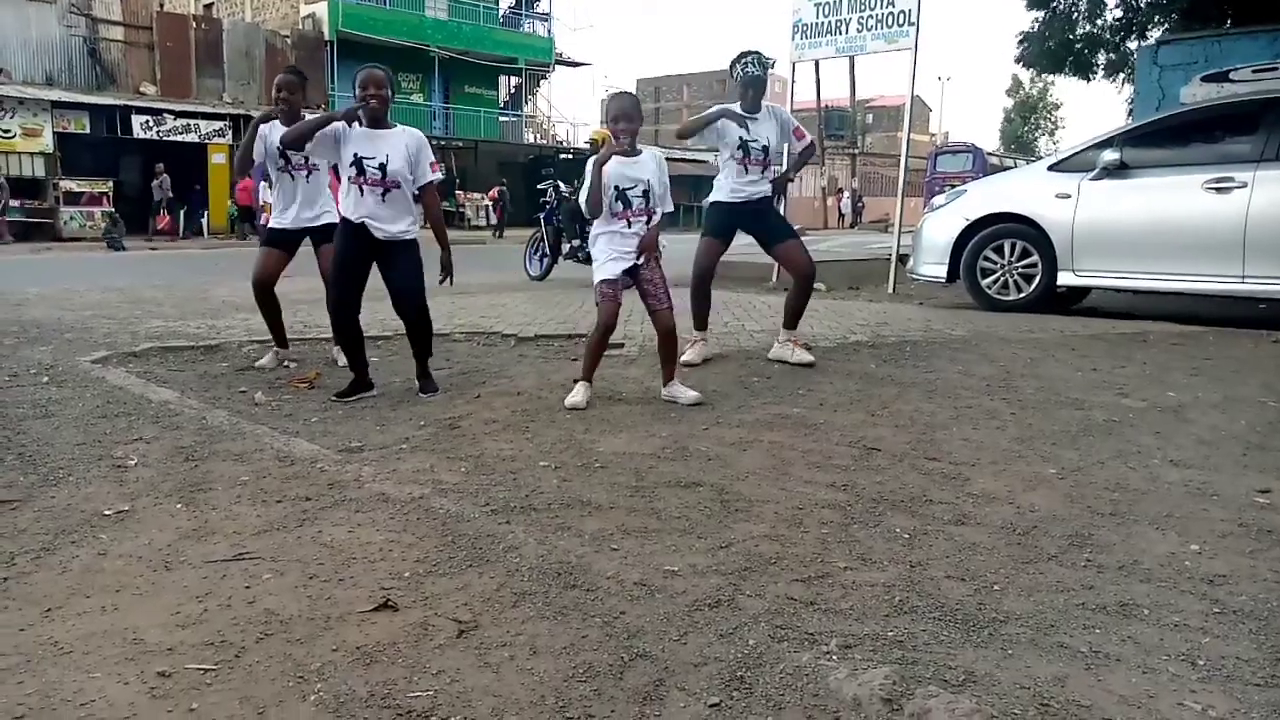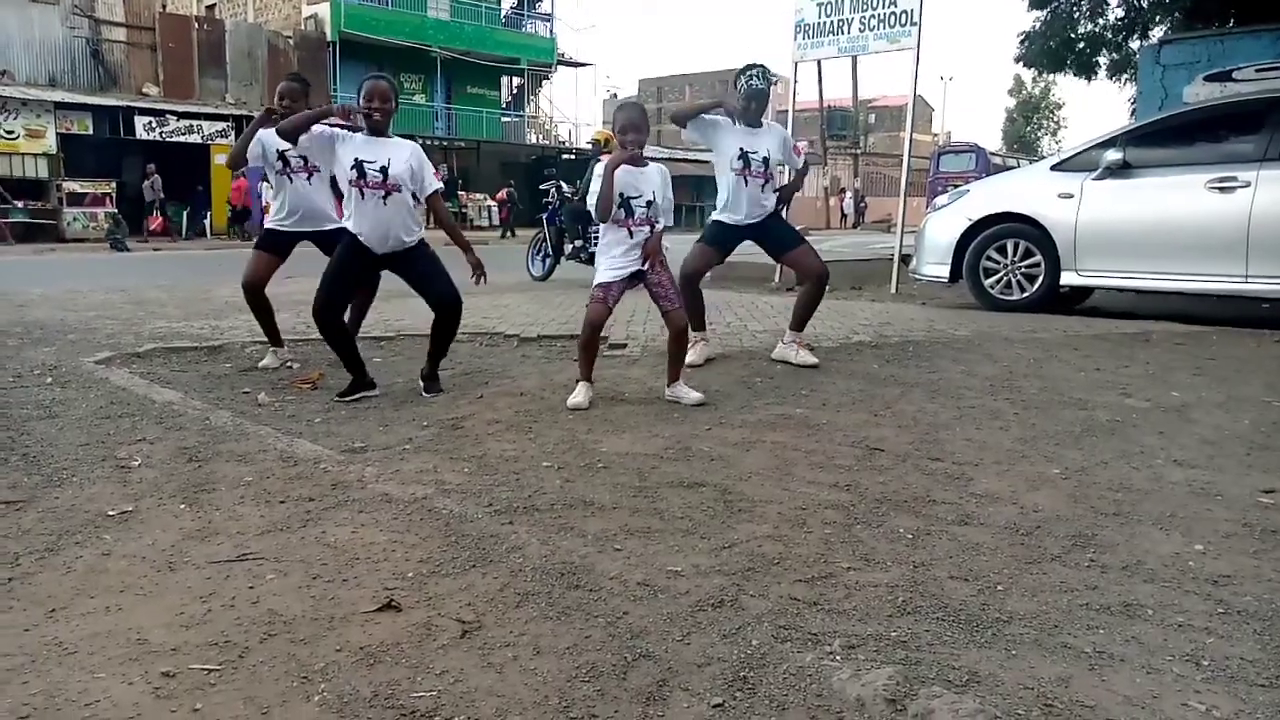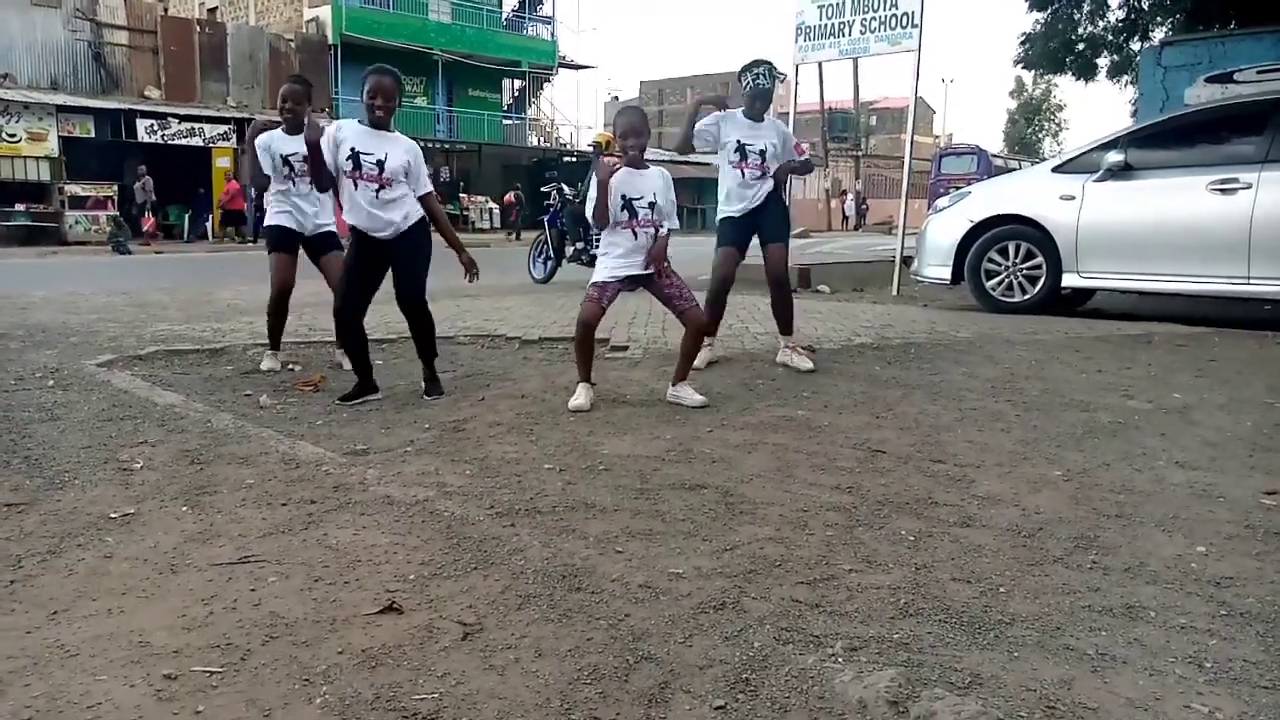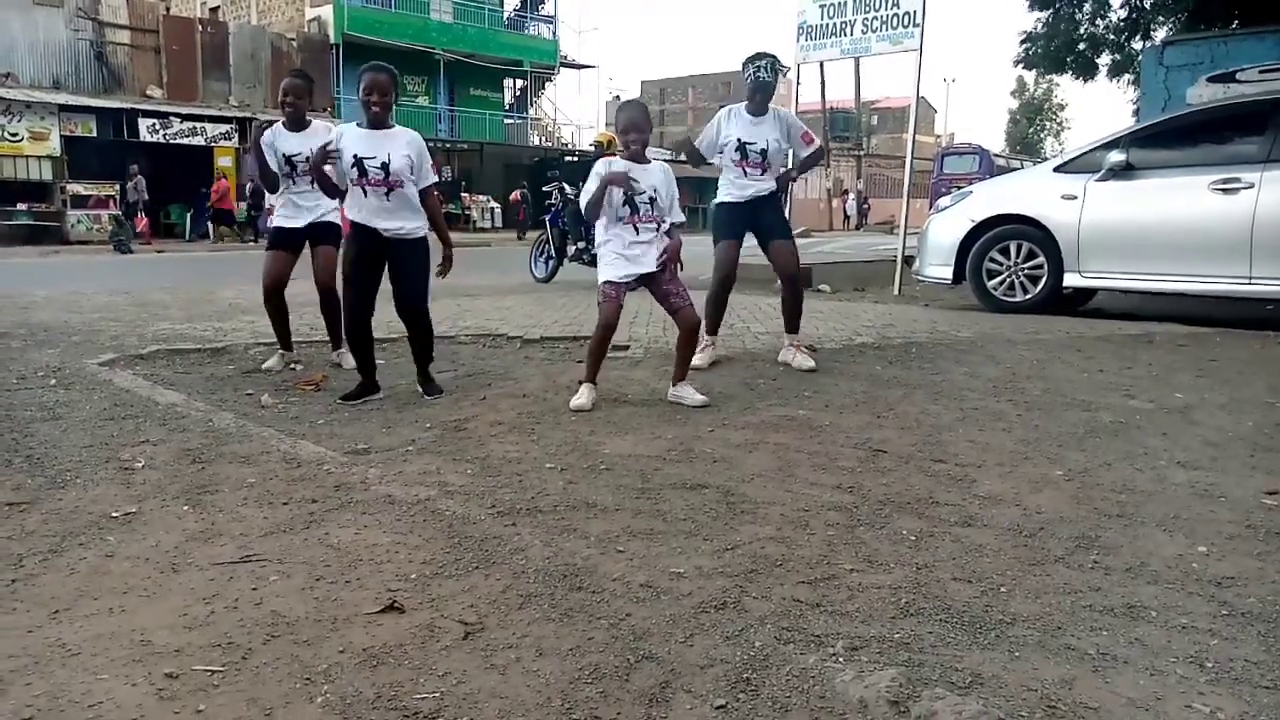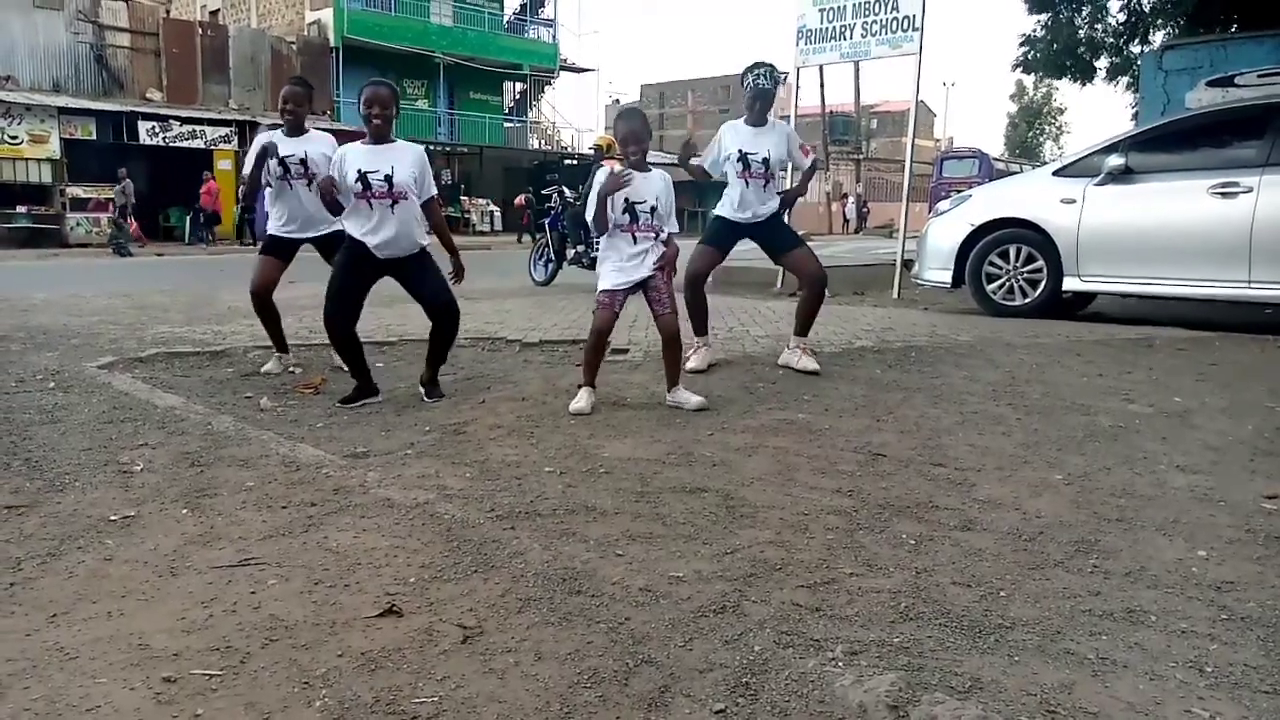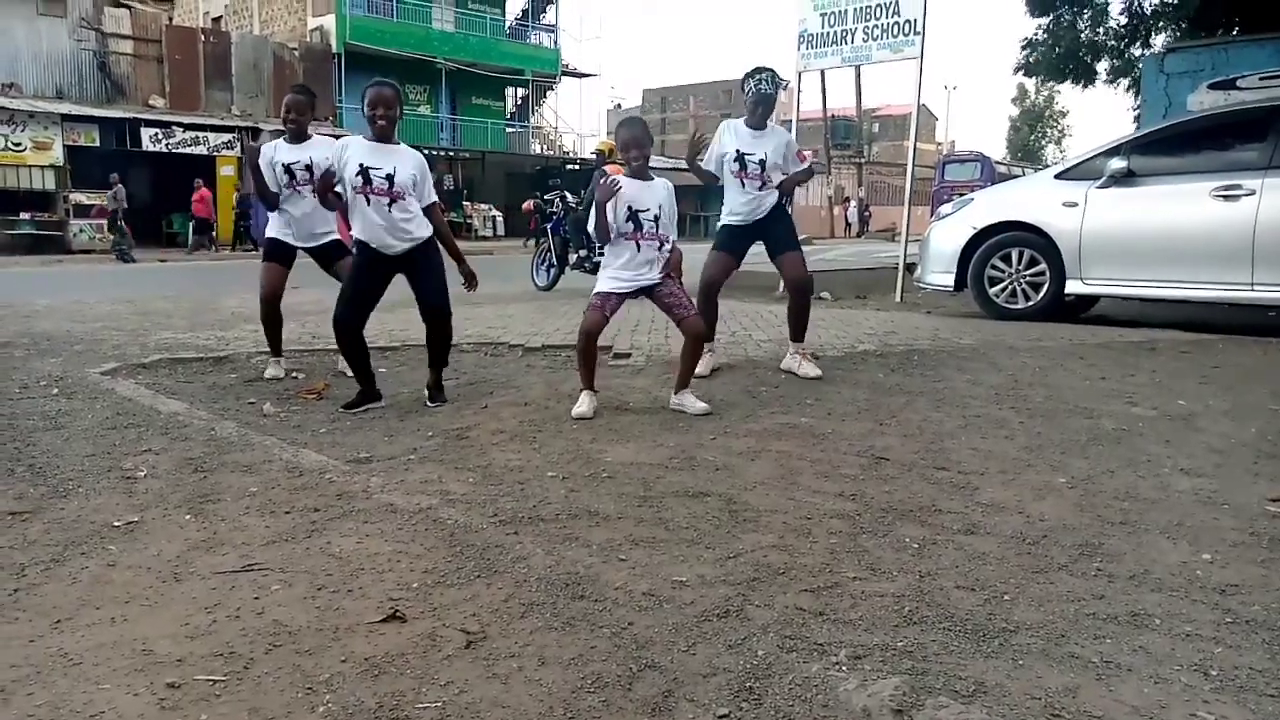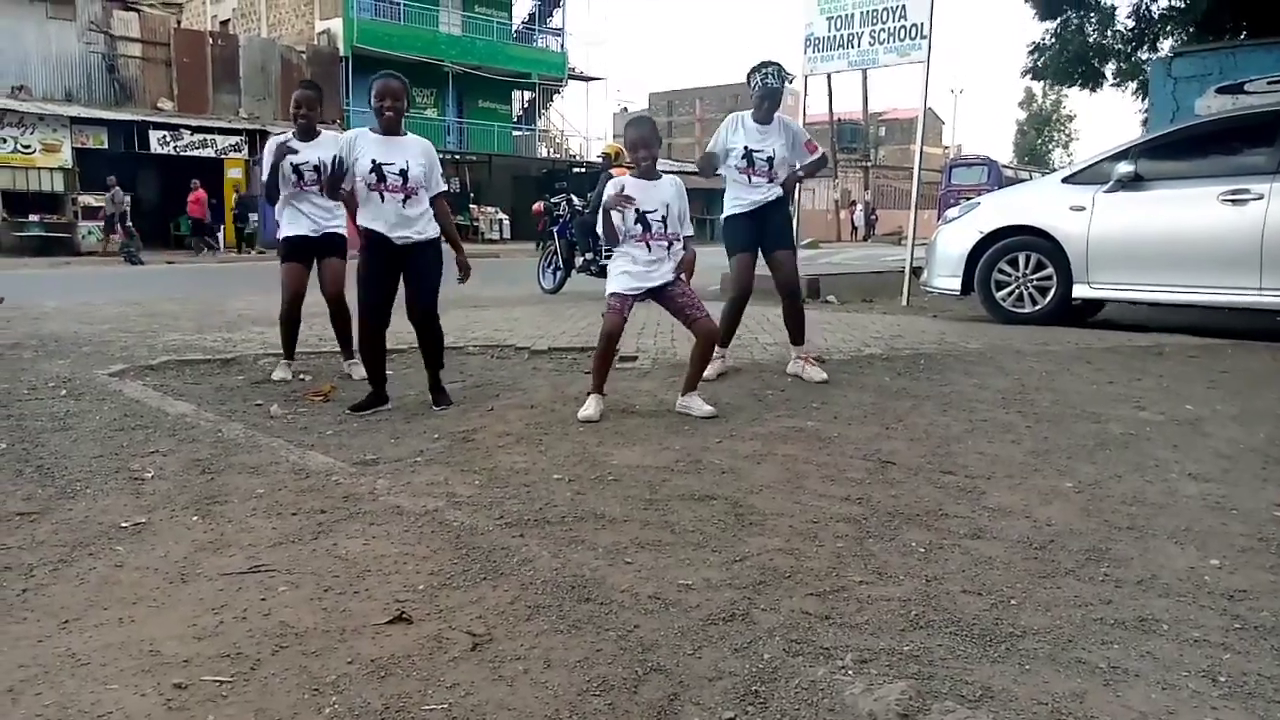
dt=0.2s
person 1, frame 1
left shoulder: (412, 138)
right shoulder: (342, 132)
left elbow: (429, 196)
right elbow: (287, 142)
left wrist: (445, 249)
right wrist: (332, 116)
left hip: (400, 238)
right hip: (355, 233)
left knee: (411, 304)
right knee: (341, 309)
left ankle: (423, 371)
right ankle: (361, 378)
person 1, frame 2
left shoulder: (410, 150)
right shoulder: (340, 140)
left elbow: (436, 204)
right elbow: (283, 130)
left wrist: (468, 250)
right wrist: (328, 111)
left hip: (409, 245)
right hip: (359, 243)
left knee: (449, 303)
right knee: (324, 310)
left ankle: (430, 371)
right ankle: (361, 378)
person 1, frame 3
left shoulder: (408, 147)
right shoulder: (340, 131)
left elbow: (429, 201)
left wrist: (460, 249)
right wrist: (314, 154)
left hip: (409, 234)
right hip: (364, 238)
left knee: (412, 303)
right knee: (346, 312)
left ankle: (430, 373)
right ankle: (366, 381)
person 1, frame 4
left shoulder: (411, 140)
right shoulder: (342, 136)
left elbow: (428, 195)
right elbow: (337, 192)
left wrist: (446, 243)
right wrist: (316, 170)
left hip: (409, 237)
right hip: (363, 236)
left knee: (413, 307)
right knee: (355, 313)
left ankle: (425, 374)
right ankle: (368, 381)
person 1, frame 5
left shoulder: (414, 154)
right shoulder: (346, 154)
left elbow: (431, 208)
right elbow: (339, 208)
left wrist: (454, 254)
right wrist: (325, 193)
left hip: (411, 252)
right hip: (360, 249)
left knee: (447, 312)
right knee: (336, 319)
left ankle: (430, 377)
right ankle: (365, 384)
person 1, frame 6
left shoulder: (414, 158)
right shoulder: (345, 148)
left elbow: (432, 212)
right elbow: (334, 205)
left wrist: (460, 260)
right wrist: (323, 189)
left hip: (419, 248)
right hip: (371, 251)
left knee: (438, 315)
right knee: (344, 322)
left ankle: (435, 381)
right ankle: (369, 389)
person 1, frame 7
left shoulder: (423, 147)
right shoulder: (353, 140)
left elbow: (438, 201)
right elbow: (339, 191)
left wrist: (459, 250)
right wrist: (339, 194)
left hip: (423, 243)
right hip: (377, 244)
left knee: (424, 314)
right knee: (371, 320)
left ankle: (436, 384)
right ankle: (378, 391)
person 2, frame 1
left shoulder: (778, 115)
right shoulder: (725, 115)
left elbow: (808, 146)
right elbow: (682, 133)
left wrist: (789, 173)
right wrist: (722, 114)
left hip: (762, 203)
right hip: (725, 202)
left knee: (805, 271)
right knee: (702, 270)
left ankle: (786, 341)
right ankle: (699, 339)
person 2, frame 2
left shoulder: (777, 133)
right shoulder: (719, 126)
left elbow: (802, 165)
right elbow: (676, 117)
left wrist: (793, 185)
right wrist: (718, 103)
left hip: (768, 218)
right hip: (728, 219)
left knee: (818, 273)
right knee: (688, 273)
left ankle: (790, 342)
right ankle: (700, 341)
person 2, frame 3
left shoulder: (778, 129)
right shoulder: (723, 121)
left elbow: (806, 164)
right elbow: (683, 147)
left wrist: (788, 167)
right wrist: (700, 104)
left hip: (769, 205)
right hip: (732, 212)
left knee: (778, 277)
right knee: (722, 279)
left ankle: (788, 346)
right ankle: (706, 344)
person 2, frame 4
left shoulder: (784, 119)
right shoulder: (727, 116)
left elbow: (817, 152)
right elbow: (698, 159)
left wrist: (792, 173)
right wrist: (686, 148)
left hip: (767, 200)
right hip: (730, 202)
left knee: (791, 274)
right knee: (723, 274)
left ankle: (791, 344)
right ankle: (709, 342)
person 2, frame 5
left shoulder: (783, 132)
right shoulder: (728, 131)
left elbow: (810, 164)
right elbow: (707, 175)
left wrist: (799, 188)
right wrist: (685, 162)
left hip: (769, 217)
right hip: (729, 216)
left knee: (817, 278)
right knee: (693, 276)
left ankle: (796, 348)
right ankle: (702, 346)
person 2, frame 6
left shoulder: (781, 137)
right shoulder: (726, 130)
left elbow: (806, 170)
right elbow: (711, 177)
left wrist: (793, 179)
right wrist: (691, 161)
left hip: (772, 216)
right hip: (734, 220)
left knee: (799, 283)
right knee: (708, 284)
left ankle: (795, 353)
right ankle: (707, 351)
person 2, frame 7
left shoulder: (788, 128)
right shoulder: (733, 123)
left elbow: (820, 158)
right elbow: (710, 168)
left wrist: (798, 174)
right wrist: (703, 164)
left hip: (774, 209)
right hip: (738, 212)
left knee: (789, 285)
right knee: (741, 289)
left ankle: (799, 357)
right ankle: (718, 355)
person 3, frame 1
left shoulder: (655, 160)
right shoulder: (600, 162)
left elbow: (663, 209)
right elbow: (593, 211)
left wrist: (654, 232)
right wrist: (598, 164)
left hip: (645, 252)
right hip: (610, 254)
left knee: (666, 324)
right knee: (607, 320)
left ankle: (669, 384)
right ankle: (583, 383)
person 3, frame 2
left shoulder: (660, 172)
right shoulder: (605, 168)
left elbow: (665, 220)
right elbow: (602, 215)
left wrist: (656, 238)
right wrist: (610, 168)
left hip: (649, 257)
right hip: (614, 260)
left knee: (679, 322)
right knee: (593, 320)
left ankle: (674, 384)
right ankle: (584, 383)
person 3, frame 3
left shoulder: (661, 176)
right shoulder: (607, 172)
left elbow: (669, 224)
right elbow: (600, 223)
left wrist: (662, 243)
right wrist: (602, 181)
left hip: (652, 262)
right hip: (614, 262)
left knee: (698, 321)
right knee: (586, 318)
left ankle: (678, 385)
right ankle: (584, 385)
person 3, frame 4
left shoulder: (663, 171)
right shoulder: (606, 166)
left elbow: (673, 220)
right elbow: (589, 215)
left wrist: (675, 240)
right wrist: (606, 185)
left hip: (655, 259)
right hip: (617, 258)
left knee: (691, 321)
right knee: (607, 321)
left ankle: (678, 385)
right ankle: (588, 385)
person 3, frame 5
left shoulder: (663, 179)
right shoulder: (607, 176)
right elbow: (599, 228)
left wrist: (672, 247)
right wrist: (603, 194)
left hip: (653, 264)
right hip: (616, 266)
left knee: (671, 329)
right knee: (601, 326)
left ankle: (674, 390)
right ankle: (587, 388)
person 3, frame 6
left shoulder: (665, 188)
right shoulder: (611, 185)
right elbow: (602, 238)
left wrist: (675, 253)
right wrist: (600, 204)
left hip: (658, 272)
right hip: (617, 273)
left knee: (697, 329)
right knee: (589, 328)
left ankle: (681, 393)
right ankle: (587, 392)
person 3, frame 7
left shoulder: (674, 184)
right shoulder: (617, 186)
left elbow: (685, 232)
right elbow: (611, 241)
left wrist: (689, 251)
right wrist: (606, 209)
left hip: (668, 273)
right hip: (628, 272)
left knee: (710, 332)
right knee: (610, 330)
left ankle: (688, 395)
right ankle: (595, 395)
person 4, frame 1
right shoulder: (266, 130)
right elbow: (241, 170)
right wrist: (254, 127)
left hip: (322, 216)
right hip: (284, 219)
left knee: (334, 279)
right knee: (261, 281)
left ankle: (340, 344)
right ankle: (280, 347)
person 4, frame 2
right shoulder: (266, 137)
right elbow: (233, 164)
right wrist: (256, 125)
left hip: (326, 221)
right hip: (282, 222)
left knee: (369, 277)
right knee: (251, 283)
right ankle: (277, 347)
person 4, frame 3
left shoulder: (323, 134)
right shoulder: (267, 139)
left elbow: (326, 184)
right elbow: (259, 185)
right wrist: (251, 138)
left hip: (321, 223)
right hip: (282, 220)
right knee: (281, 288)
left ankle: (343, 347)
right ankle: (273, 351)
person 4, frame 4
left shoulder: (327, 131)
right shoulder: (270, 135)
right elbow: (272, 186)
right wrist: (256, 146)
left hip: (324, 215)
right hip: (287, 219)
left knee: (326, 284)
right knee: (271, 284)
left ankle: (338, 348)
right ankle: (285, 349)
person 4, frame 5
left shoulder: (325, 141)
right shoulder: (264, 141)
right elbow: (249, 194)
right wrist: (260, 158)
left hip: (326, 225)
right hip: (282, 227)
right knee: (259, 290)
right ankle: (281, 353)
person 4, frame 6
left shoulder: (329, 145)
right shoulder: (269, 150)
right elbow: (270, 204)
right wrist: (253, 165)
left hip: (324, 232)
right hip: (281, 233)
right knee: (269, 297)
right ankle: (276, 357)
person 4, frame 7
left shoulder: (337, 142)
right shoulder: (276, 144)
right elbow: (271, 198)
right wrist: (276, 162)
left hip: (331, 226)
right hip: (296, 229)
left knee: (334, 293)
right knee: (292, 296)
left ankle: (350, 358)
right ankle: (286, 360)
